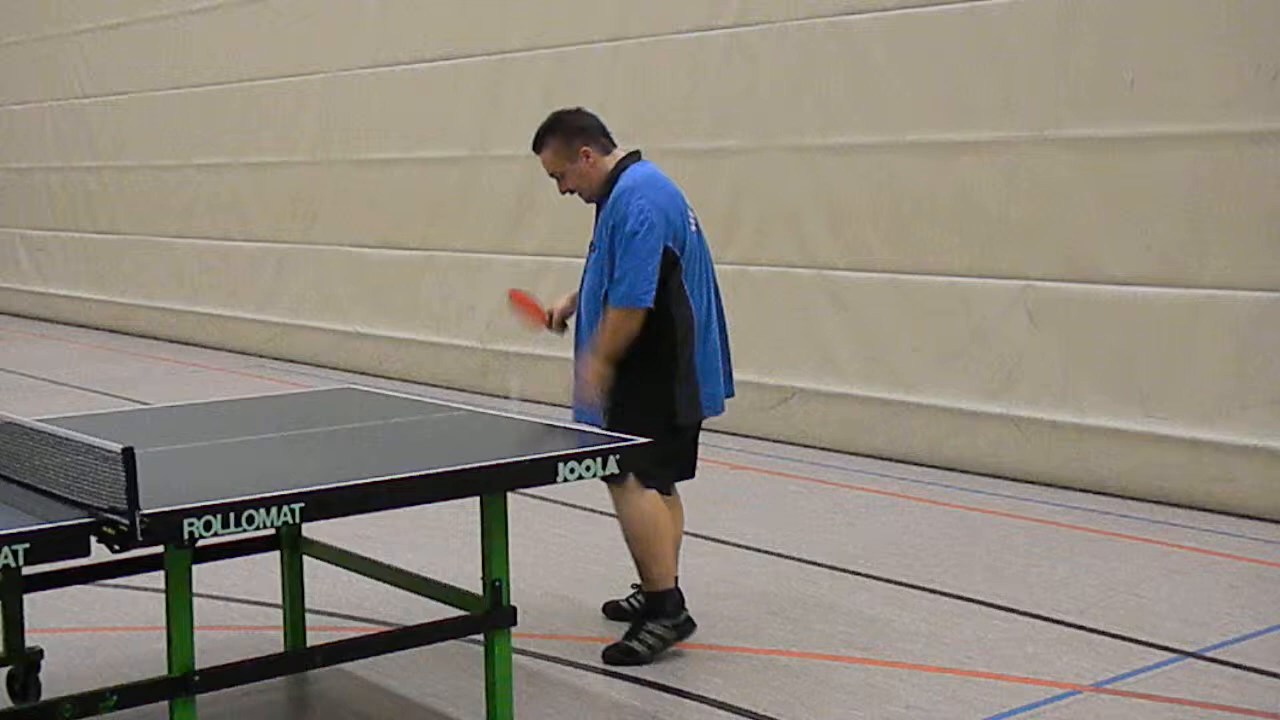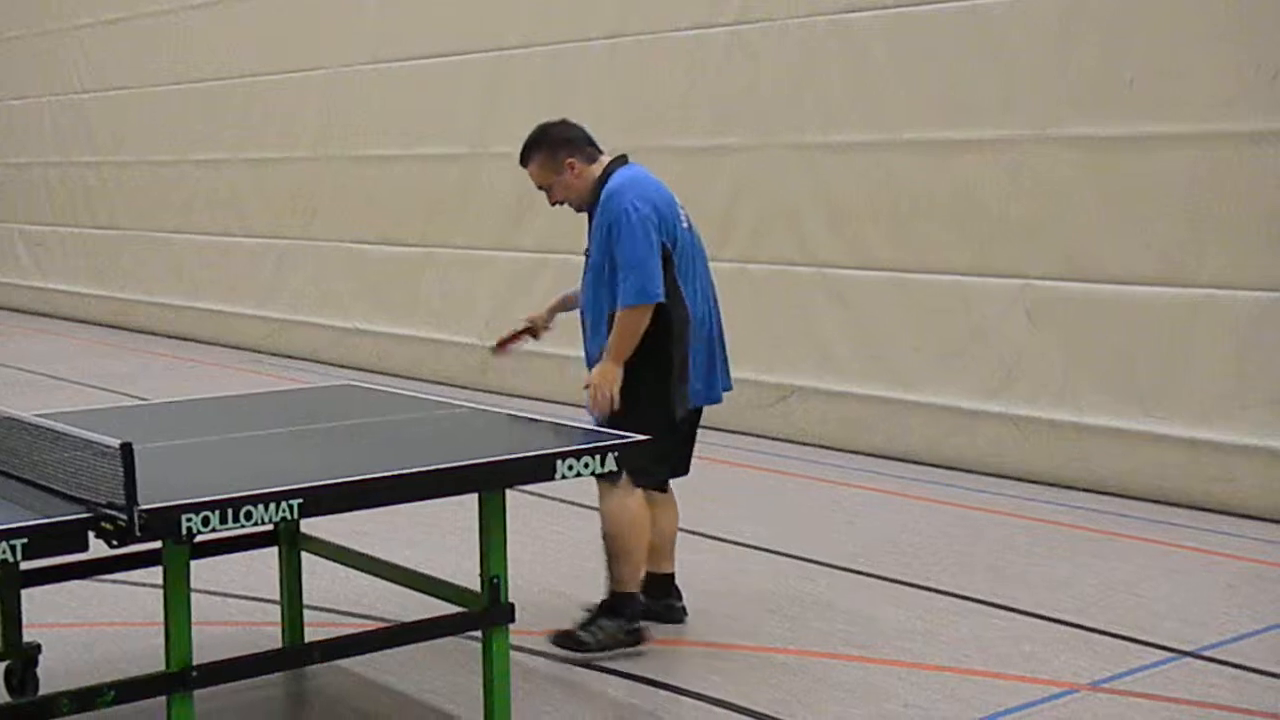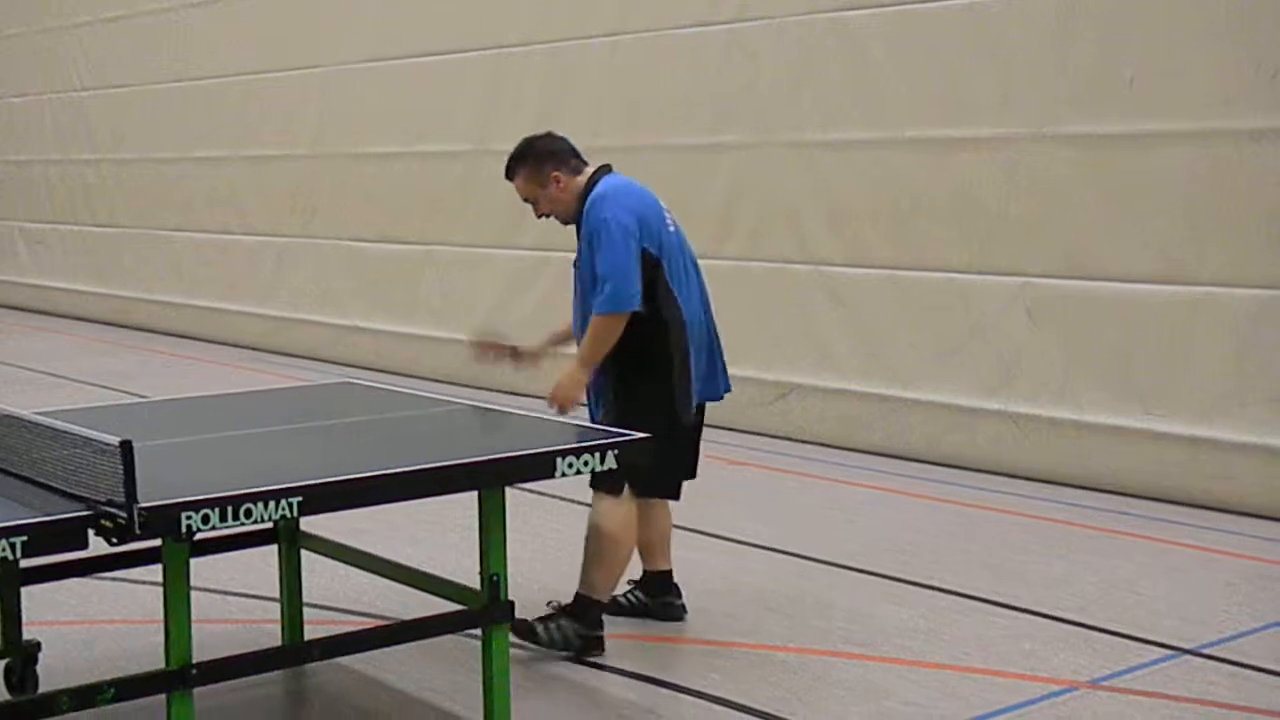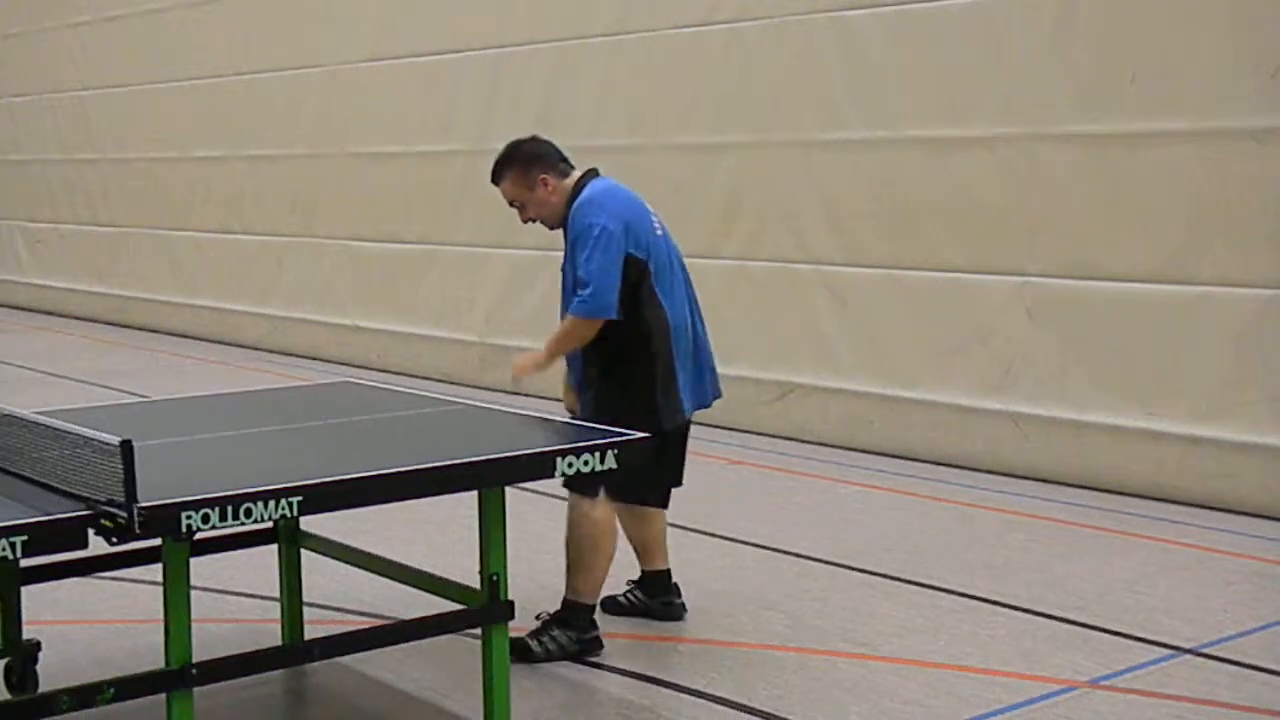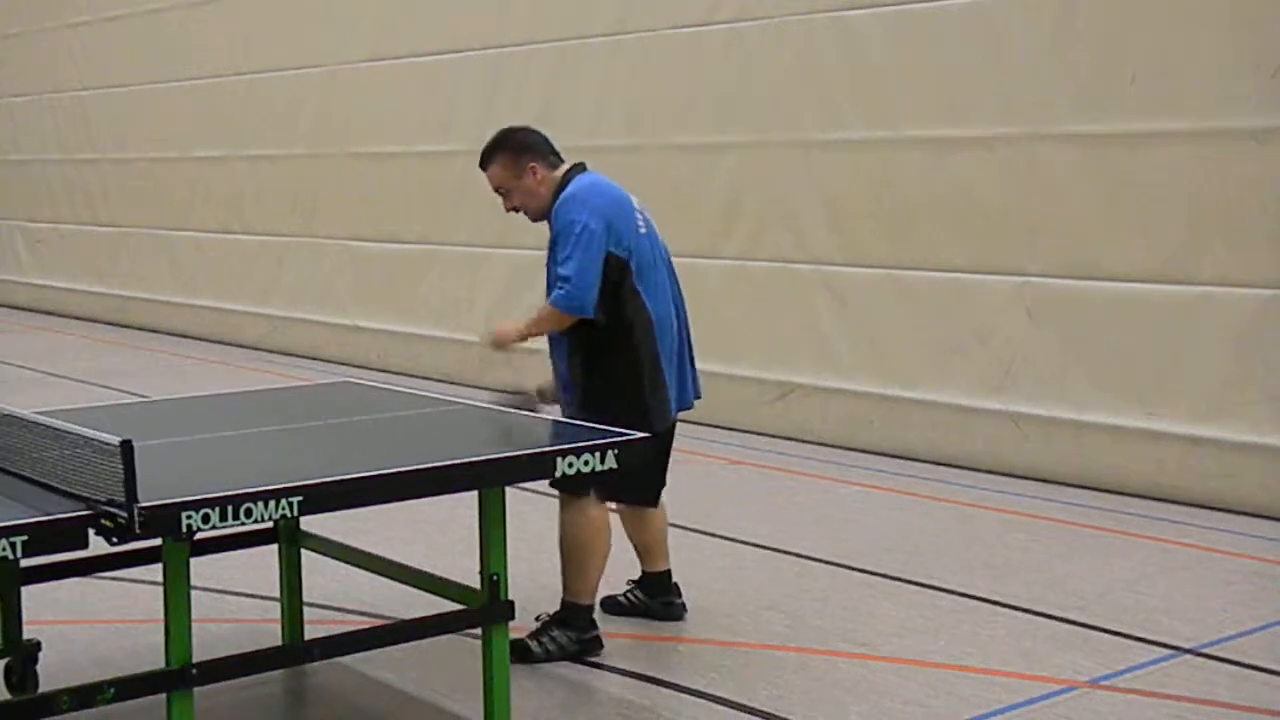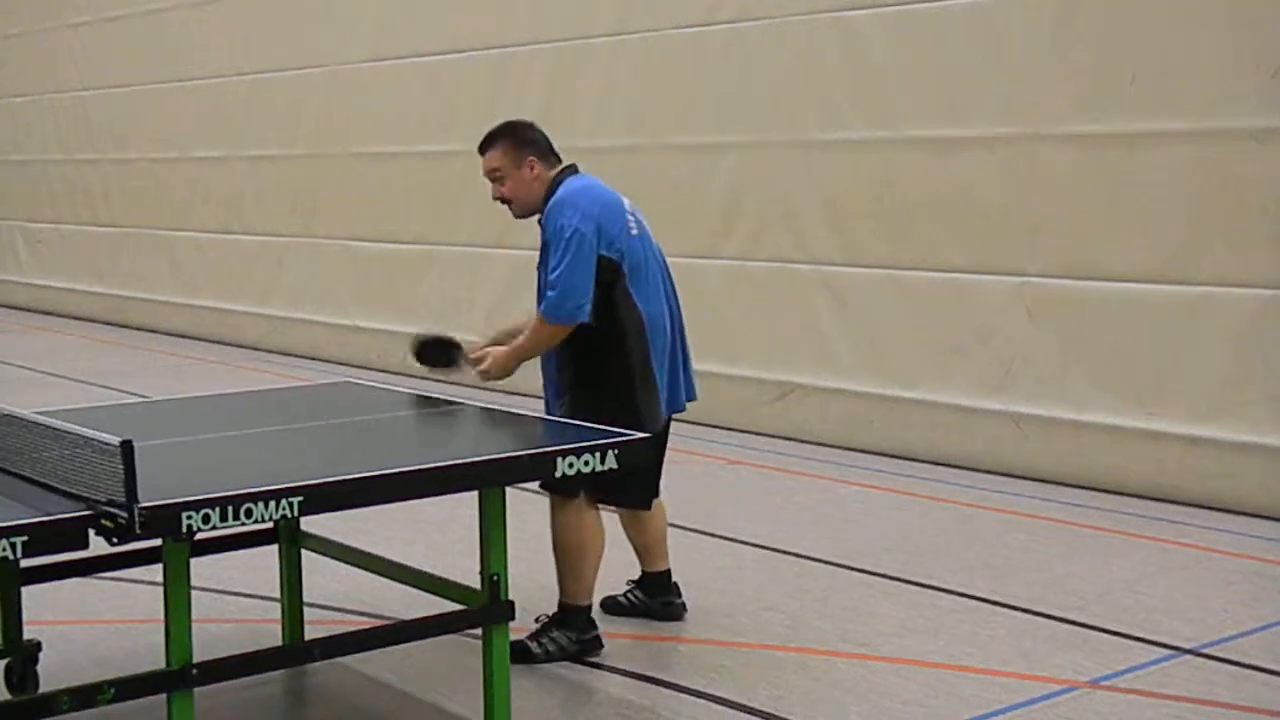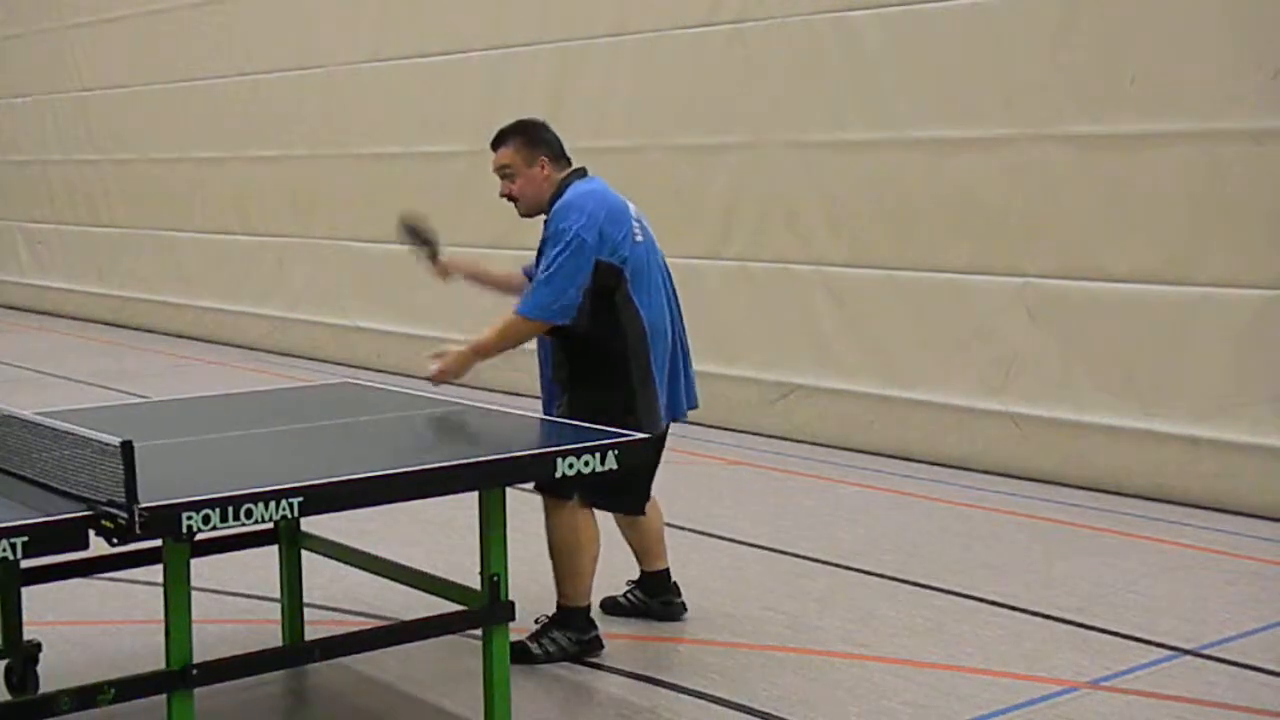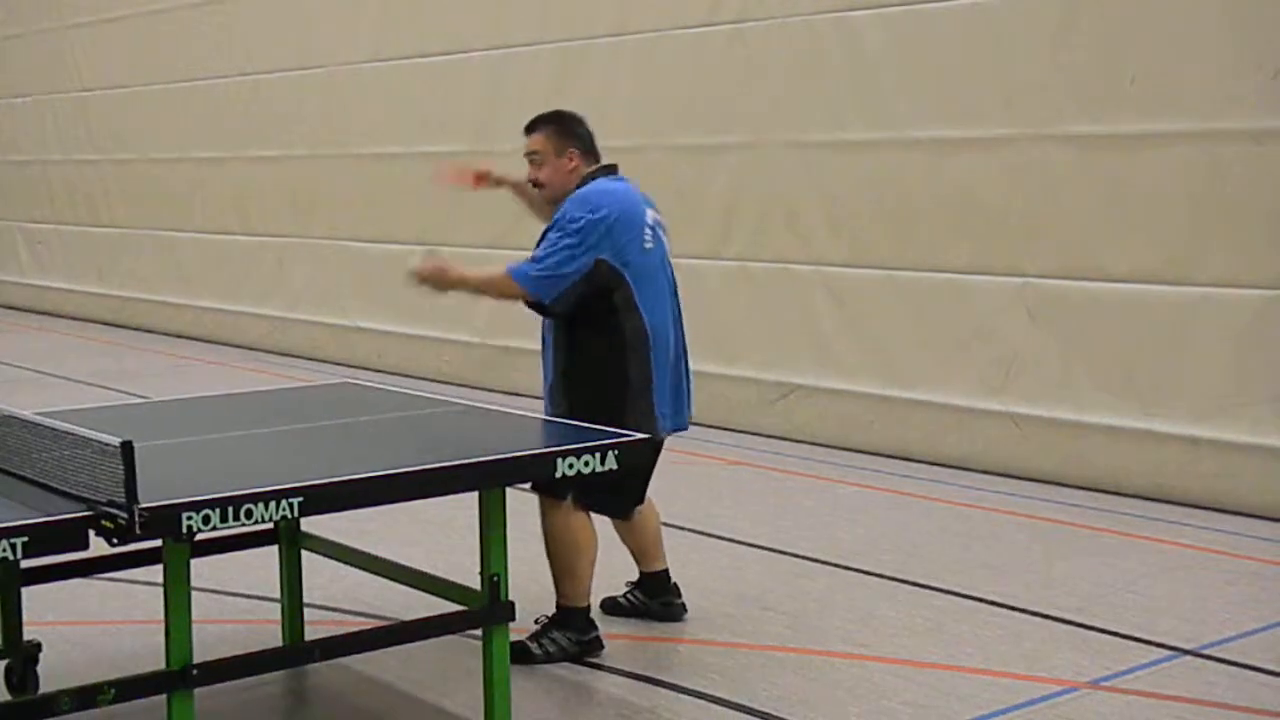
dt=0.2s
person 1, frame 1
left shoulder: (635, 198)
right shoulder: (633, 188)
left elbow: (635, 301)
right elbow: (621, 277)
left wrist: (595, 364)
right wrist: (575, 300)
left hip: (654, 372)
right hip: (671, 370)
left knee: (632, 481)
right knee: (654, 480)
left ankle: (665, 609)
right ankle: (661, 593)
person 1, frame 2
left shoulder: (625, 198)
right shoulder: (624, 192)
left elbow: (641, 296)
right elbow: (614, 286)
left wrist: (610, 365)
right wrist: (555, 306)
left hip: (653, 370)
right hip: (670, 369)
left knee: (621, 479)
right knee: (649, 477)
left ankle: (621, 612)
right ankle: (660, 589)
person 1, frame 3
left shoulder: (609, 208)
right shoulder: (614, 199)
left elbow: (616, 306)
right elbow: (606, 301)
left wrist: (580, 373)
right wrist: (545, 345)
left hip: (651, 375)
right hip: (664, 372)
left knee: (616, 486)
right knee: (643, 482)
left ankle: (583, 616)
right ankle: (657, 588)
person 1, frame 4
left shoulder: (595, 210)
right shoulder: (604, 201)
left elbow: (593, 309)
left wrist: (543, 356)
right wrist: (576, 377)
left hip: (637, 378)
right hip: (656, 373)
left knee: (592, 489)
right knee: (636, 483)
left ankle: (577, 622)
right ankle: (657, 588)
person 1, frame 5
left shoulder: (579, 205)
right shoulder: (595, 195)
left elbow: (572, 303)
left wrist: (521, 331)
right wrist: (563, 376)
left hip: (623, 377)
right hip: (646, 371)
left knee: (583, 490)
right knee: (634, 484)
left ankle: (576, 623)
right ankle: (658, 588)
person 1, frame 6
left shoulder: (572, 208)
right shoulder: (584, 199)
left elbow: (563, 312)
right elbow: (562, 301)
left wrist: (511, 357)
right wrist: (508, 340)
left hip: (616, 379)
right hip: (639, 372)
left knee: (573, 490)
right knee: (630, 485)
left ankle: (574, 624)
right ankle: (658, 588)
person 1, frame 7
left shoulder: (579, 210)
right shoulder: (589, 203)
left elbow: (538, 310)
right elbow: (541, 280)
left wrist: (469, 355)
right wrist: (471, 271)
left hip: (615, 384)
right hip: (637, 378)
left knee: (566, 492)
right knee: (624, 488)
left ankle: (574, 625)
right ankle: (658, 588)
person 1, frame 8
left shoulder: (595, 204)
right shoulder: (618, 198)
left elbow: (534, 280)
left wrist: (454, 279)
right wrist: (516, 187)
left hip: (611, 388)
right hip: (640, 383)
left knee: (563, 495)
right knee: (620, 490)
left ankle: (573, 625)
right ankle: (658, 589)
